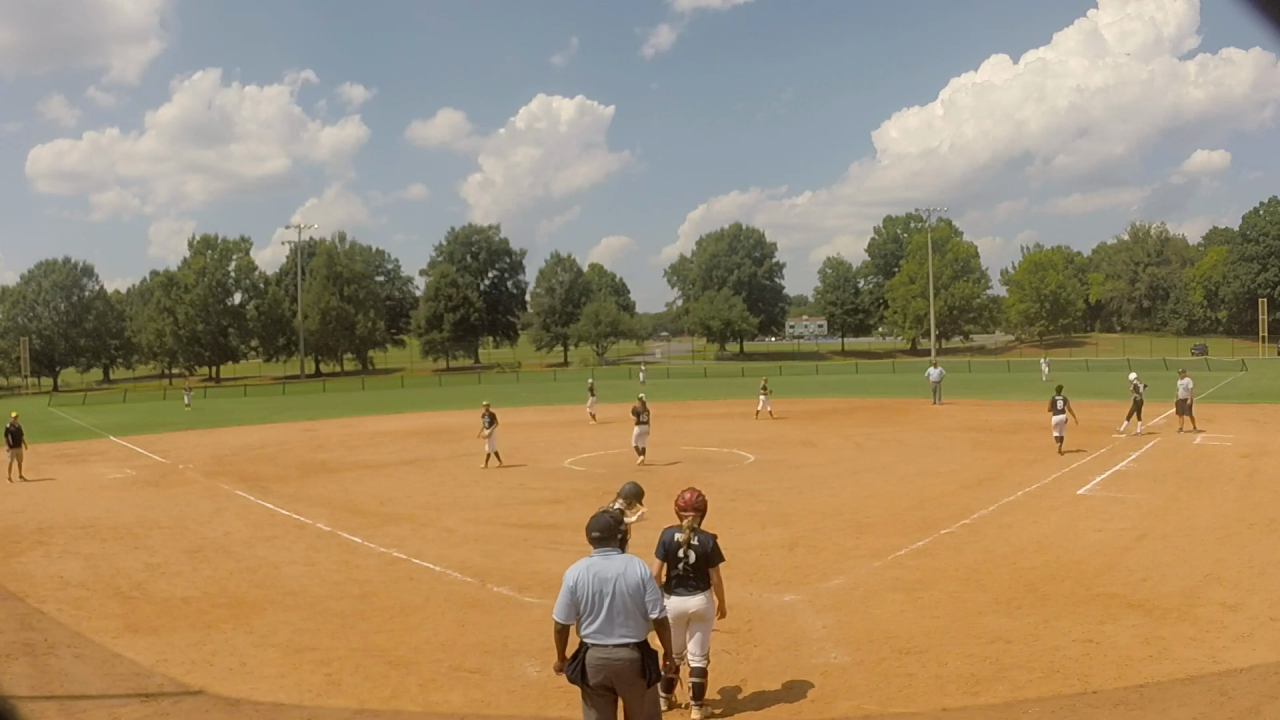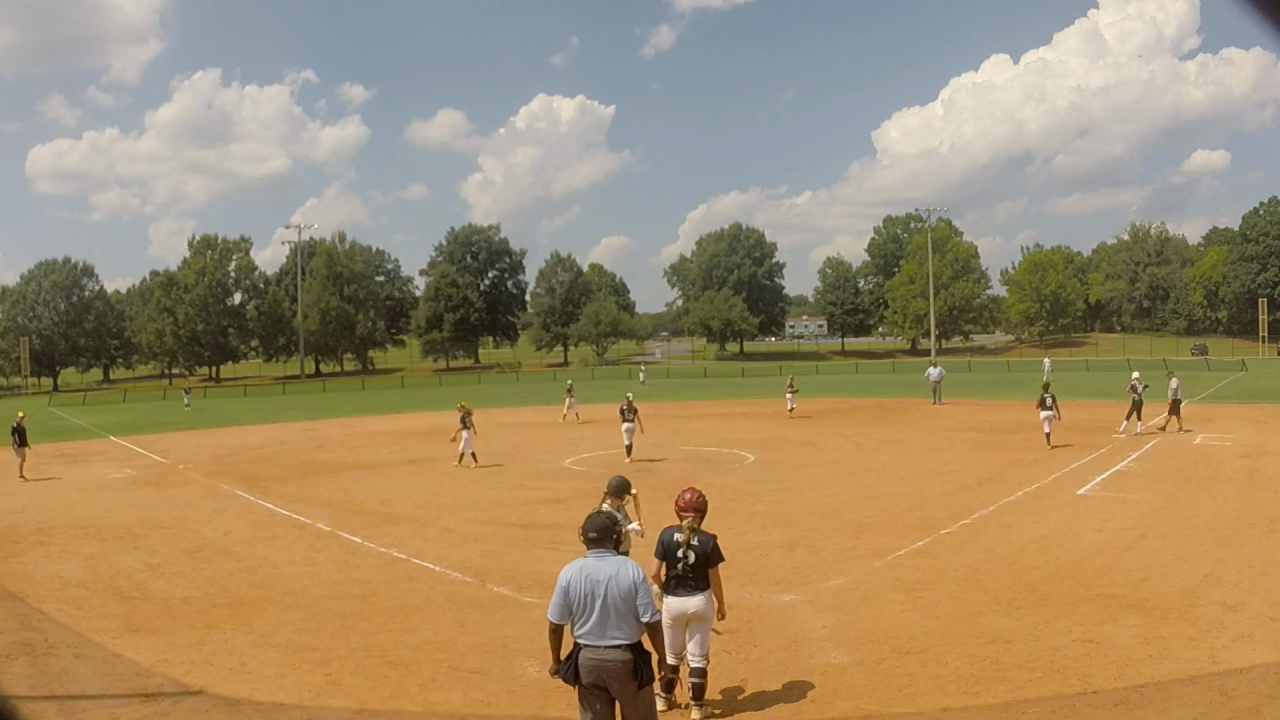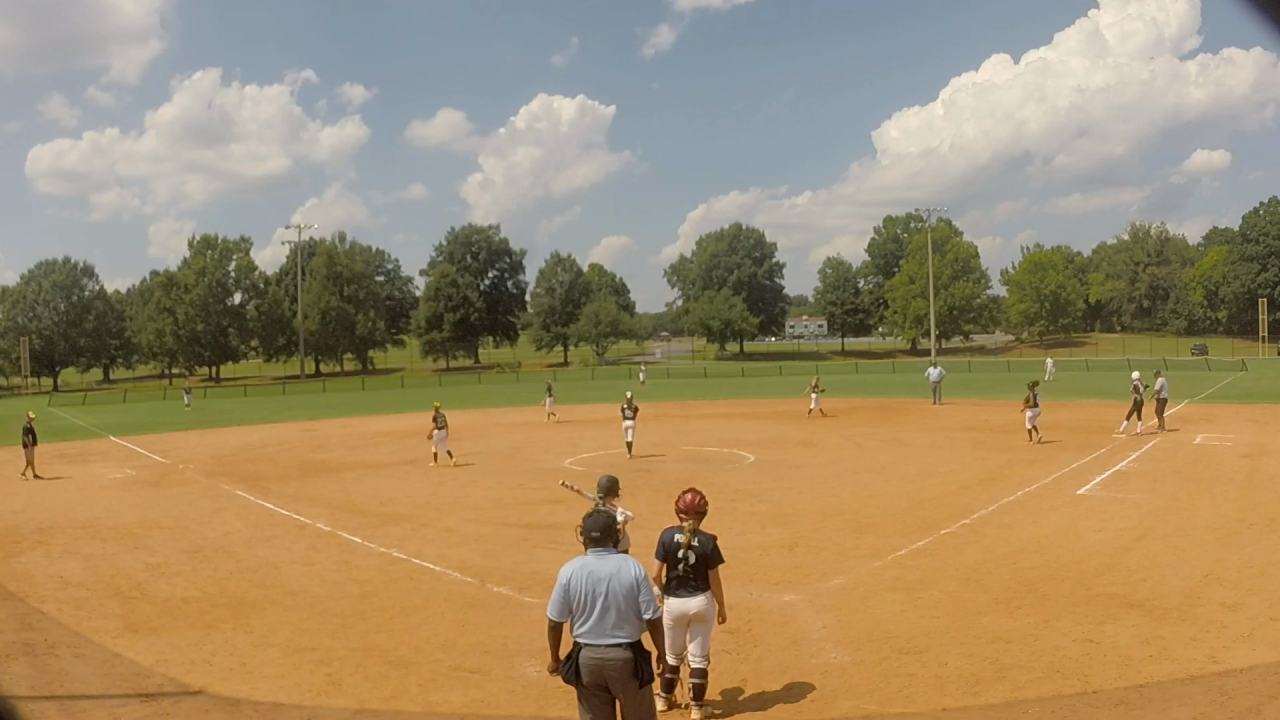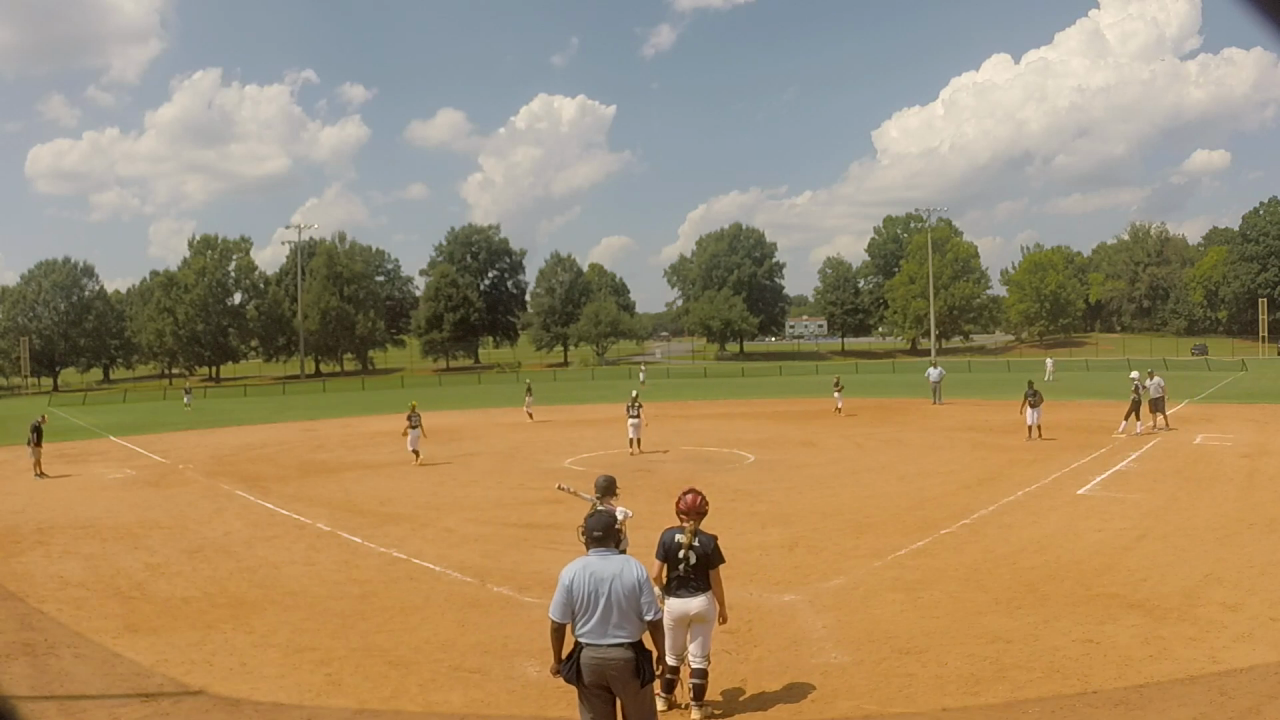
dt=0.7s
person 1, frame 1
left shoulder: (668, 535)
right shoulder: (708, 540)
left elbow: (656, 573)
right elbow: (715, 579)
left wrist: (662, 591)
right wrist: (722, 603)
left hip: (673, 601)
right hip: (701, 601)
left knee: (673, 653)
right knee: (698, 657)
left ankle: (664, 699)
person 1, frame 2
left shoulder: (667, 535)
right shoulder: (708, 540)
left elbow: (654, 572)
right elbow: (714, 579)
left wrist: (663, 589)
right wrist: (721, 604)
left hip: (673, 602)
right hip: (700, 602)
left knee: (672, 654)
right knee: (698, 657)
left ankle: (664, 699)
person 1, frame 3
left shoulder: (667, 535)
right shoulder: (708, 541)
left elbow: (655, 574)
right elbow: (714, 580)
left wrist: (663, 591)
right wrist: (721, 607)
left hip: (674, 603)
right hip: (701, 603)
left knee: (672, 654)
right knee: (699, 657)
left ankle: (664, 699)
person 1, frame 4
left shoulder: (668, 536)
right shoulder: (708, 541)
left elbow: (655, 574)
right elbow: (715, 580)
left wrist: (664, 591)
right wrist: (722, 607)
left hip: (674, 603)
right hip: (702, 603)
left knee: (672, 655)
right knee: (699, 657)
left ankle: (664, 699)
person 2, frame 1
left shoulder: (576, 572)
right shoulder: (638, 567)
left elbow: (561, 624)
right elbow: (659, 618)
left wrist: (561, 658)
right wrist: (668, 651)
left hip: (593, 657)
right hip: (633, 656)
person 2, frame 2
left shoulder: (570, 573)
right shoulder: (631, 570)
left elbow: (556, 624)
right elbow: (651, 621)
left wrist: (556, 660)
right wrist: (662, 657)
left hip: (587, 659)
right hip: (627, 657)
person 2, frame 3
left shoulder: (569, 571)
right shoulder: (632, 567)
left elbow: (555, 622)
right elbow: (652, 618)
left wrist: (555, 658)
right wrist: (661, 653)
left hip: (587, 658)
right hip: (627, 656)
person 2, frame 4
left shoulder: (572, 571)
right shoulder: (634, 568)
left elbow: (558, 623)
right elbow: (653, 619)
left wrist: (557, 659)
right wrist: (661, 653)
left hip: (588, 657)
right hip: (628, 656)
